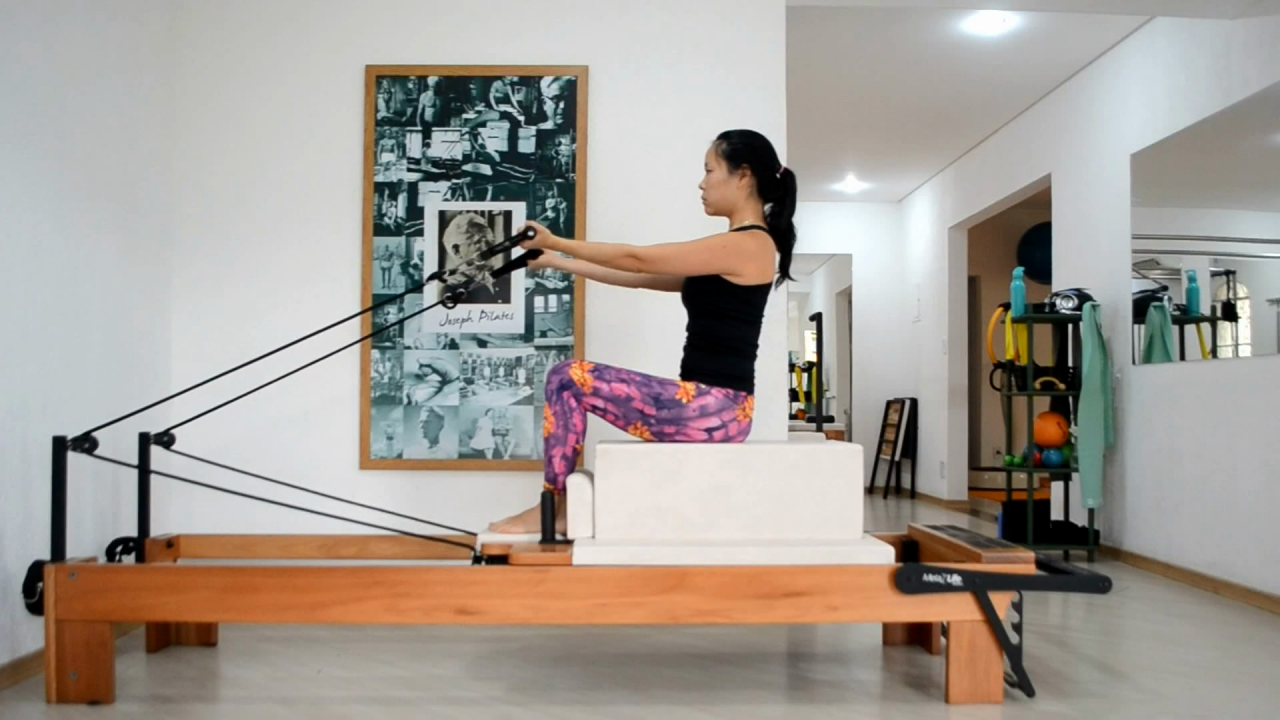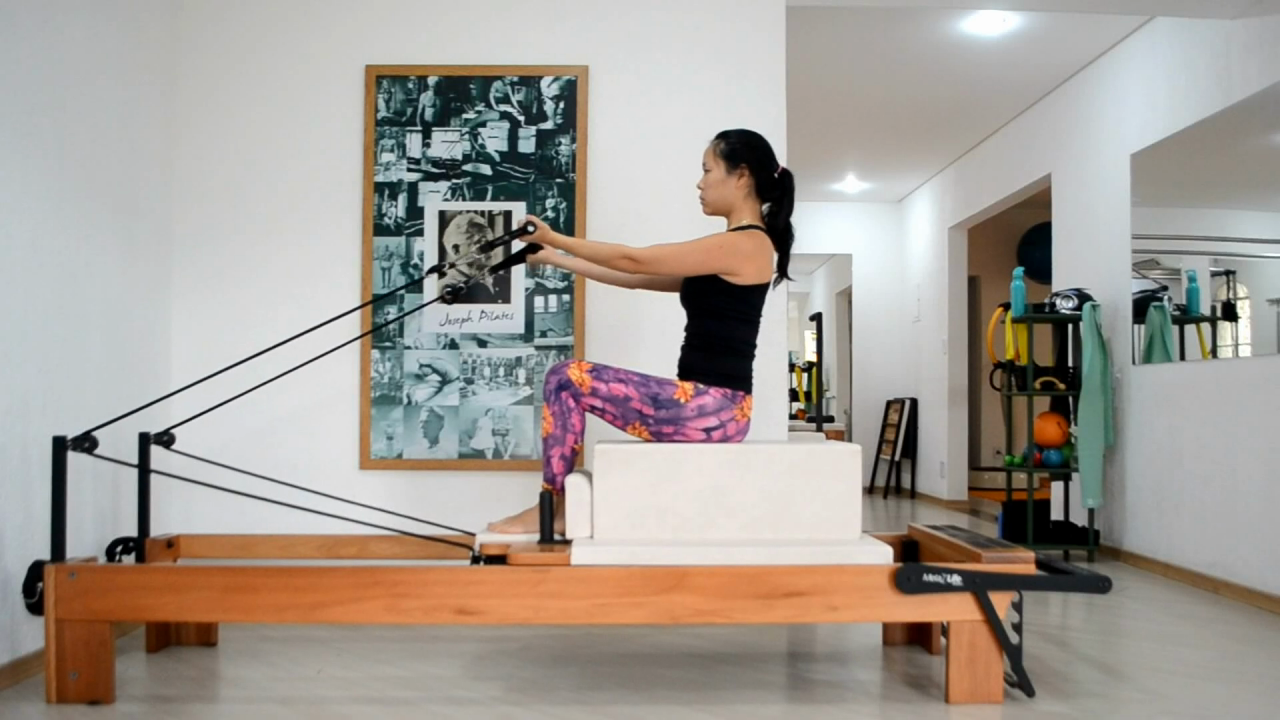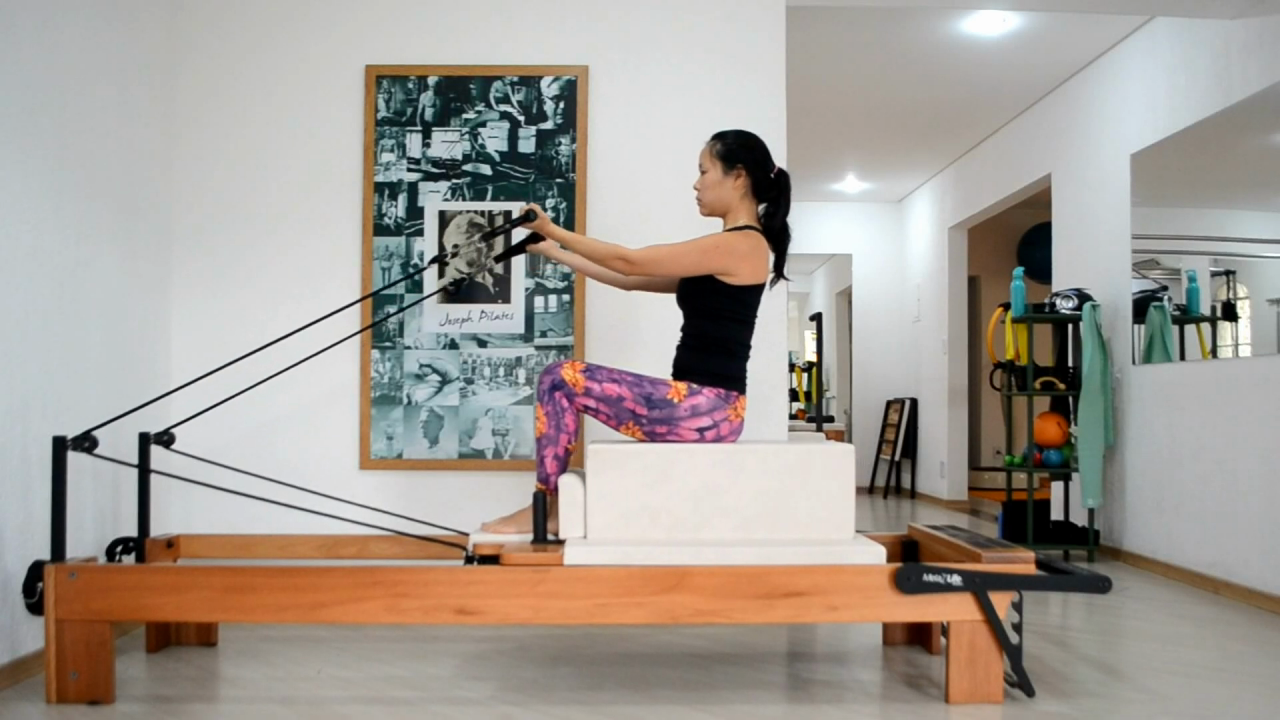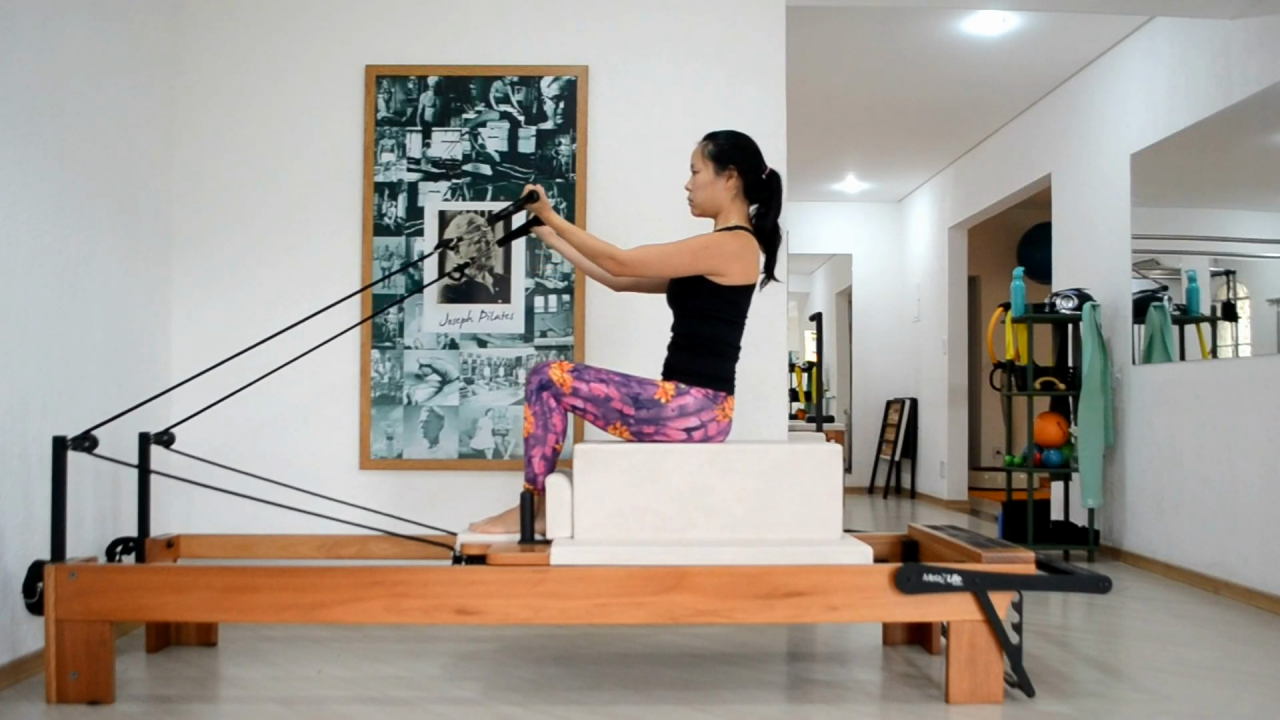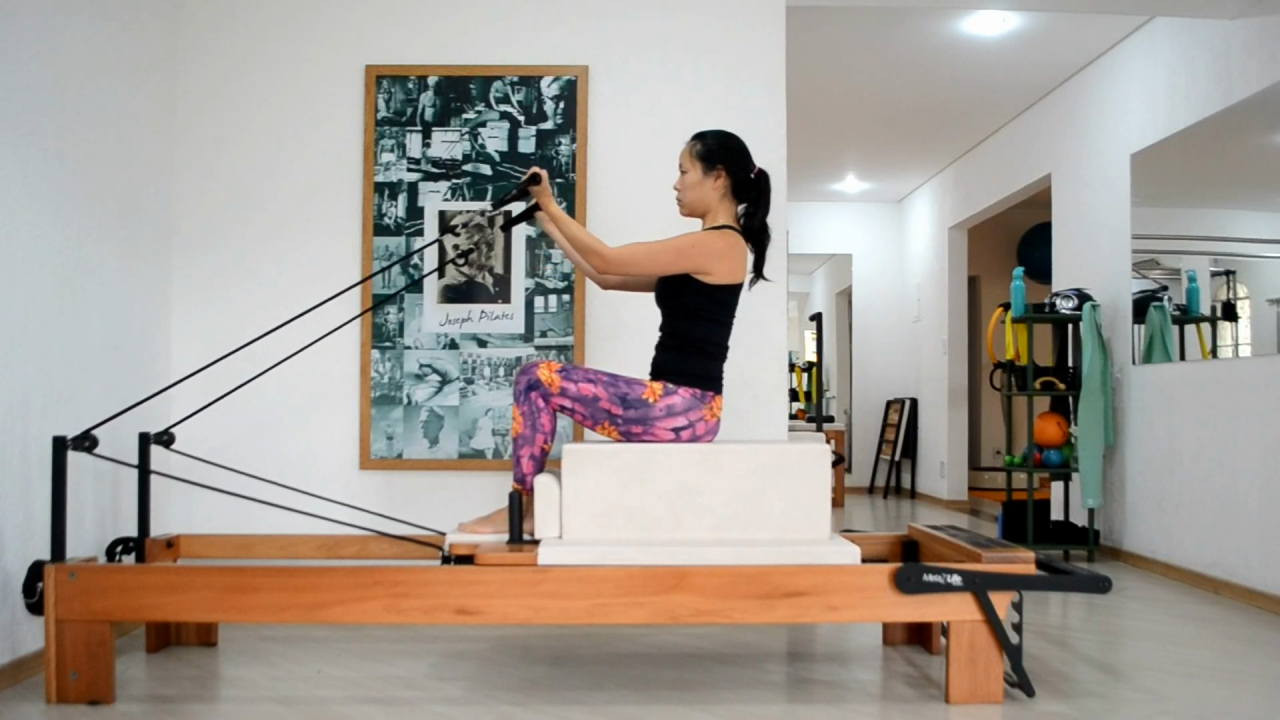
dt=0.4s
person 1, frame 1
left shoulder: (748, 245)
right shoulder: (730, 251)
left elbow: (636, 260)
right elbow: (636, 277)
left wrist: (556, 242)
right wrist: (556, 261)
left hip: (715, 407)
right hip: (707, 405)
left knee: (569, 378)
right knee: (573, 381)
left ankle: (554, 508)
right ankle: (558, 505)
person 1, frame 2
left shoulder: (746, 244)
right shoulder: (727, 252)
left elbow: (635, 262)
right elbow: (634, 278)
left wrist: (556, 239)
right wrist: (554, 259)
left hip: (714, 407)
right hip: (705, 404)
left knee: (567, 378)
right knee: (571, 381)
left ankle: (553, 509)
right ankle: (557, 507)
person 1, frame 3
left shoulder: (741, 245)
right shoulder: (724, 251)
left elbow: (630, 262)
right elbow: (630, 279)
left wrist: (554, 230)
right wrist: (555, 253)
left hip: (707, 408)
right hip: (700, 404)
left knee: (561, 379)
right knee: (566, 382)
left ankle: (547, 509)
right ankle: (552, 507)
person 1, frame 4
left shoulder: (732, 245)
right shoulder: (715, 252)
left elbow: (621, 263)
right elbow: (620, 280)
left wrist: (553, 218)
right wrist: (551, 239)
left hip: (695, 407)
right hip: (688, 405)
left knee: (549, 379)
right knee: (554, 382)
left ankle: (534, 508)
right ankle: (540, 506)
person 1, frame 5
left shoulder: (719, 244)
right shoulder: (703, 250)
left elbow: (607, 260)
right elbow: (608, 277)
left wrist: (550, 205)
right wrist: (549, 225)
left hip: (682, 408)
right hip: (678, 405)
left knee: (538, 379)
right knee: (544, 382)
left ankle: (523, 508)
right ankle: (528, 507)
